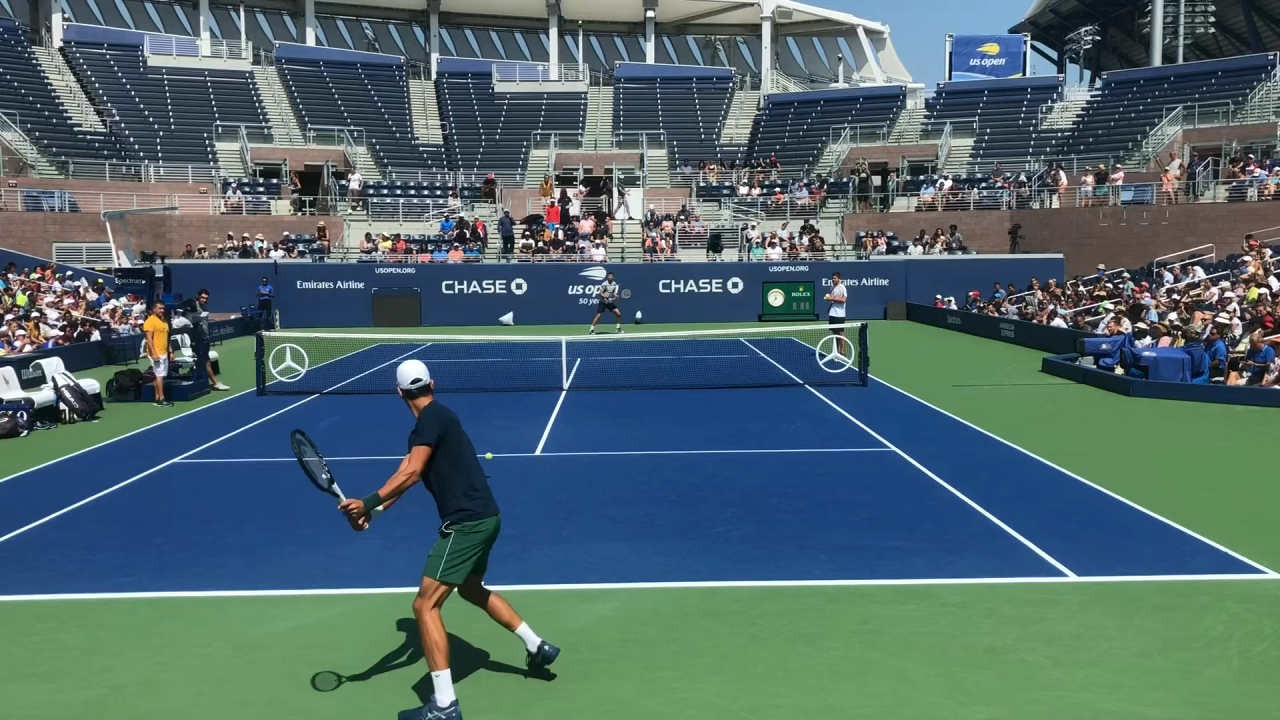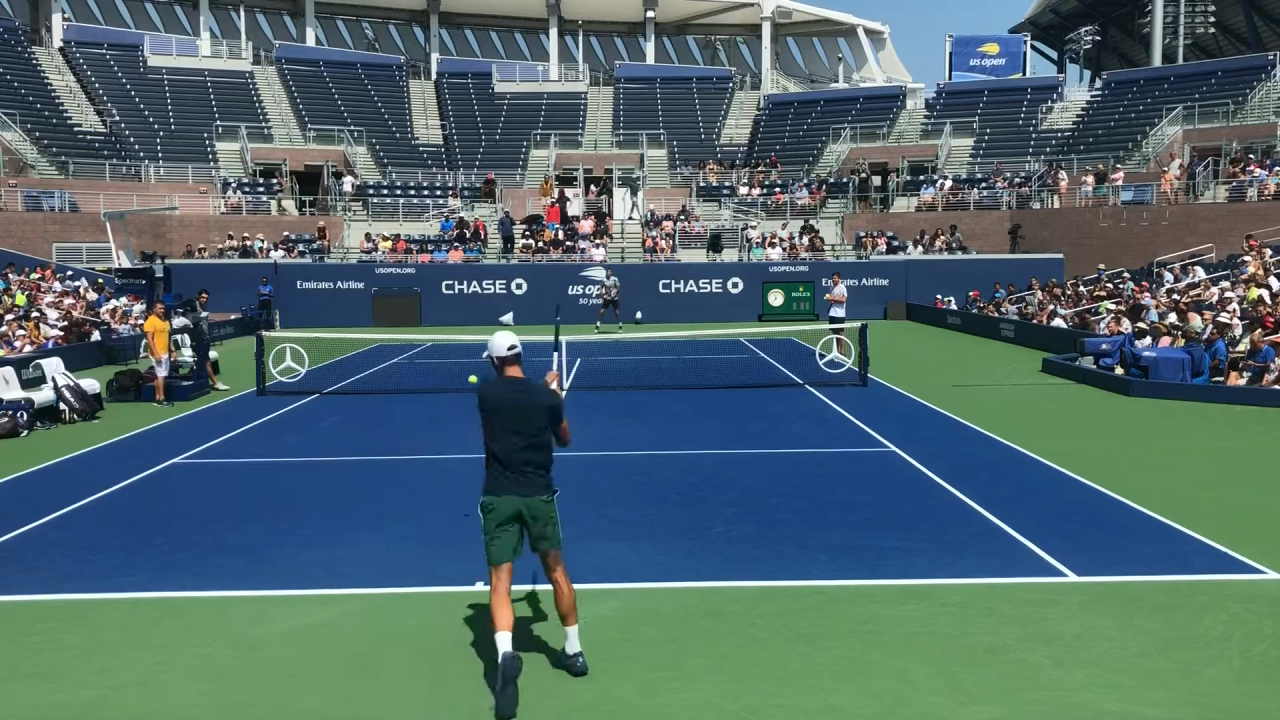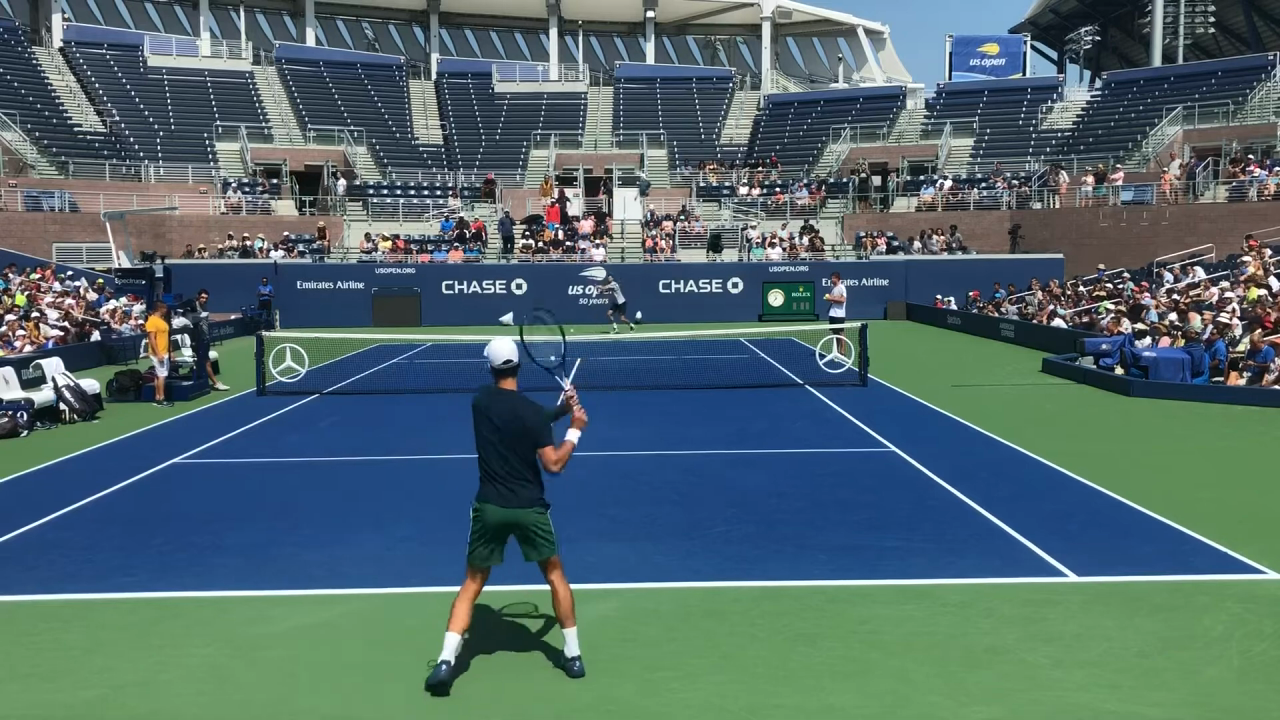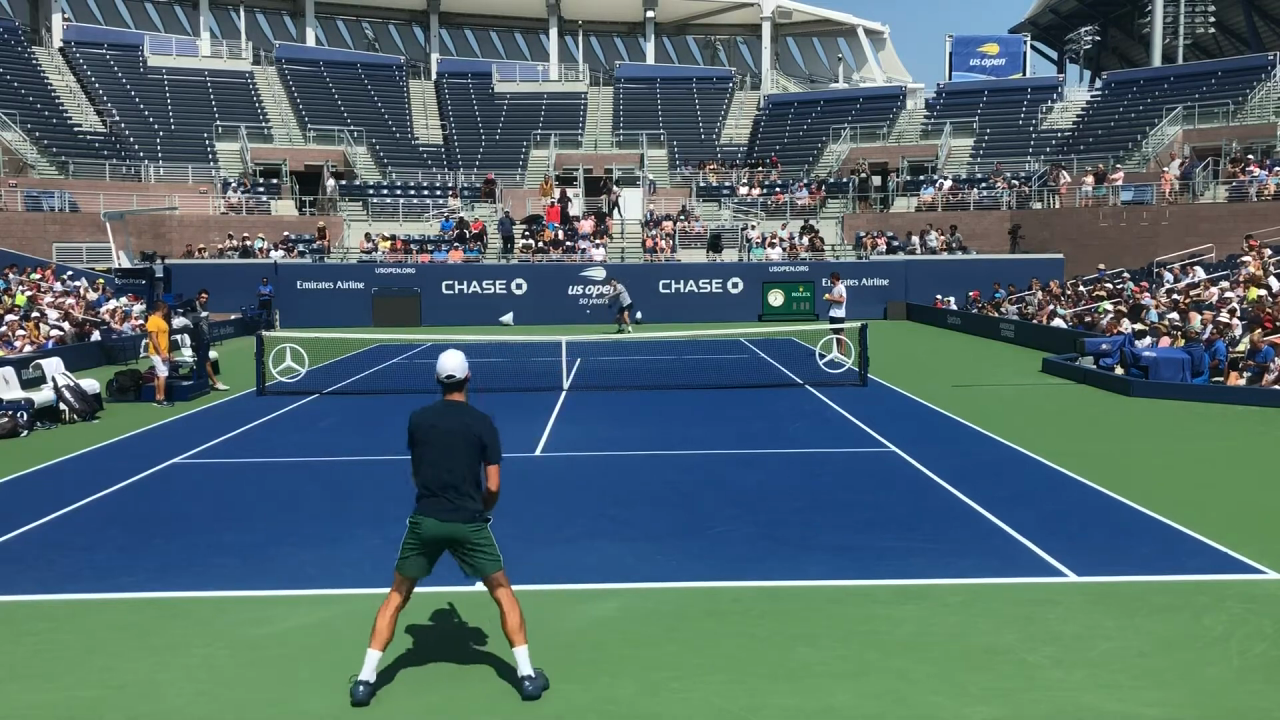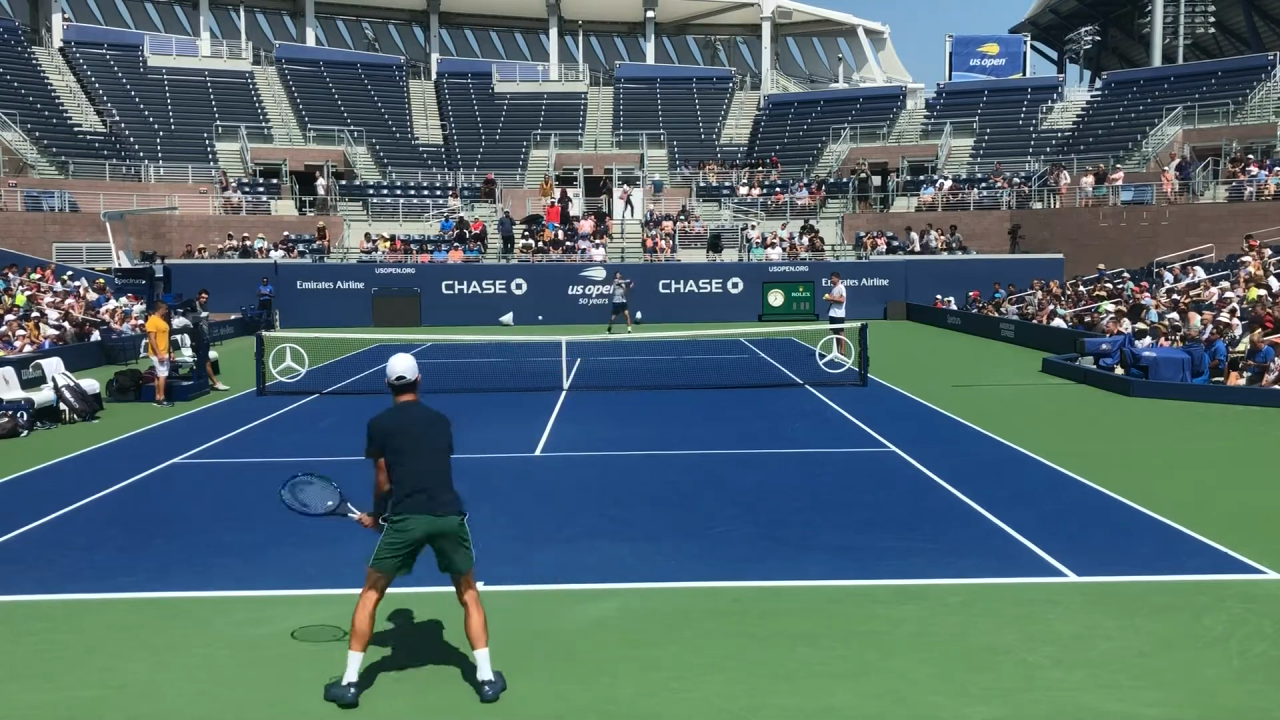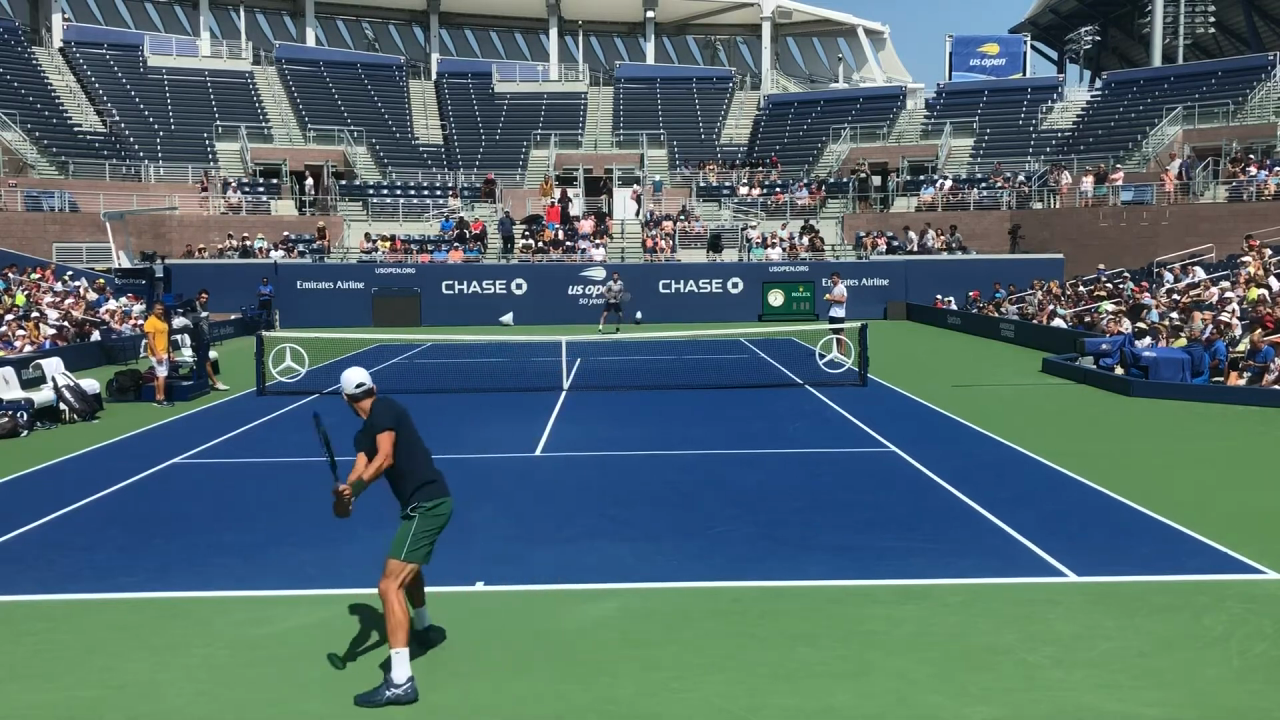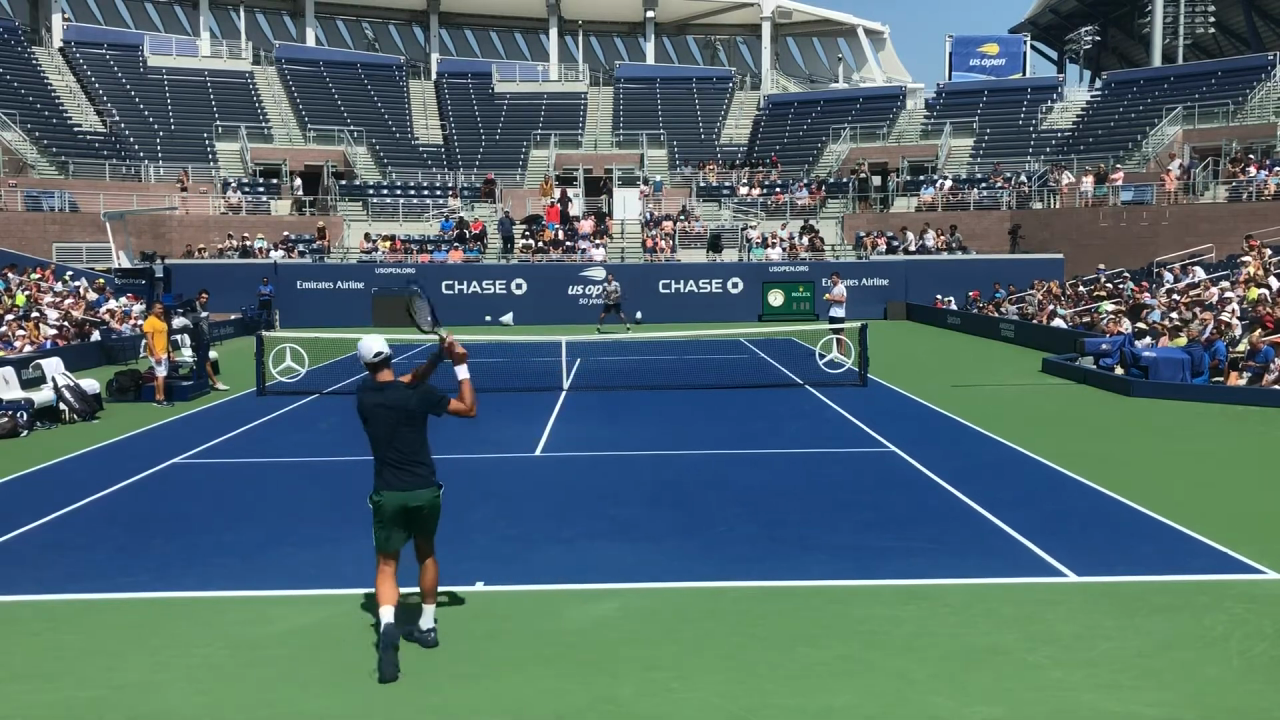
dt=0.5s
person 1, frame 1
left shoulder: (433, 417)
right shoulder: (427, 424)
left elbow: (411, 473)
right elbow: (404, 478)
left wrist: (368, 502)
right wrist: (368, 509)
left hip: (466, 524)
right hip: (482, 518)
left knee: (425, 605)
right knee: (473, 591)
right ankle: (537, 646)
person 1, frame 2
left shoulder: (488, 390)
right shoulder: (548, 397)
right elbow: (564, 440)
left hip: (501, 499)
right hip: (540, 496)
left knee: (501, 583)
right knee: (556, 573)
left ankle: (506, 654)
right ankle: (573, 652)
person 1, frame 3
left shoulder: (479, 399)
right shoulder: (533, 412)
right elbow: (554, 465)
left wrist: (560, 408)
right wrist: (574, 433)
left hip: (488, 507)
right hip: (529, 508)
left knee: (471, 585)
right knee: (556, 577)
left ankle: (445, 662)
right ankle: (573, 656)
person 1, frame 4
left shoulder: (418, 419)
right shoulder: (484, 424)
left elbow: (417, 475)
right elbow: (493, 487)
left hip: (426, 520)
right hip: (468, 522)
left knee: (396, 597)
right knee: (503, 594)
left ankle: (365, 680)
right ankle: (527, 675)
person 1, frame 5
left shoulder: (380, 423)
right shoulder: (441, 420)
left elbow: (384, 484)
left wrist: (377, 515)
left hip: (409, 519)
right hip: (451, 516)
left knee: (370, 592)
right knee: (468, 593)
left ankle: (349, 682)
right ankle: (486, 679)
person 1, frame 6
left shoulder: (385, 409)
right shoulder: (365, 433)
left elbow: (385, 459)
right elbow: (360, 470)
left wrist: (352, 487)
right wrist: (346, 496)
left hip: (428, 504)
right hip: (429, 502)
left knee: (391, 586)
right knee: (407, 565)
left ankle: (400, 682)
right ankle: (424, 628)
person 1, frame 7
left shoulder: (364, 394)
right shoulder: (420, 395)
right elbow: (469, 409)
left wrist: (439, 356)
right wrist: (461, 366)
left hip: (387, 494)
right hip: (425, 491)
left knee: (386, 567)
right knee: (426, 555)
left ankle: (388, 624)
right ankle: (427, 627)
